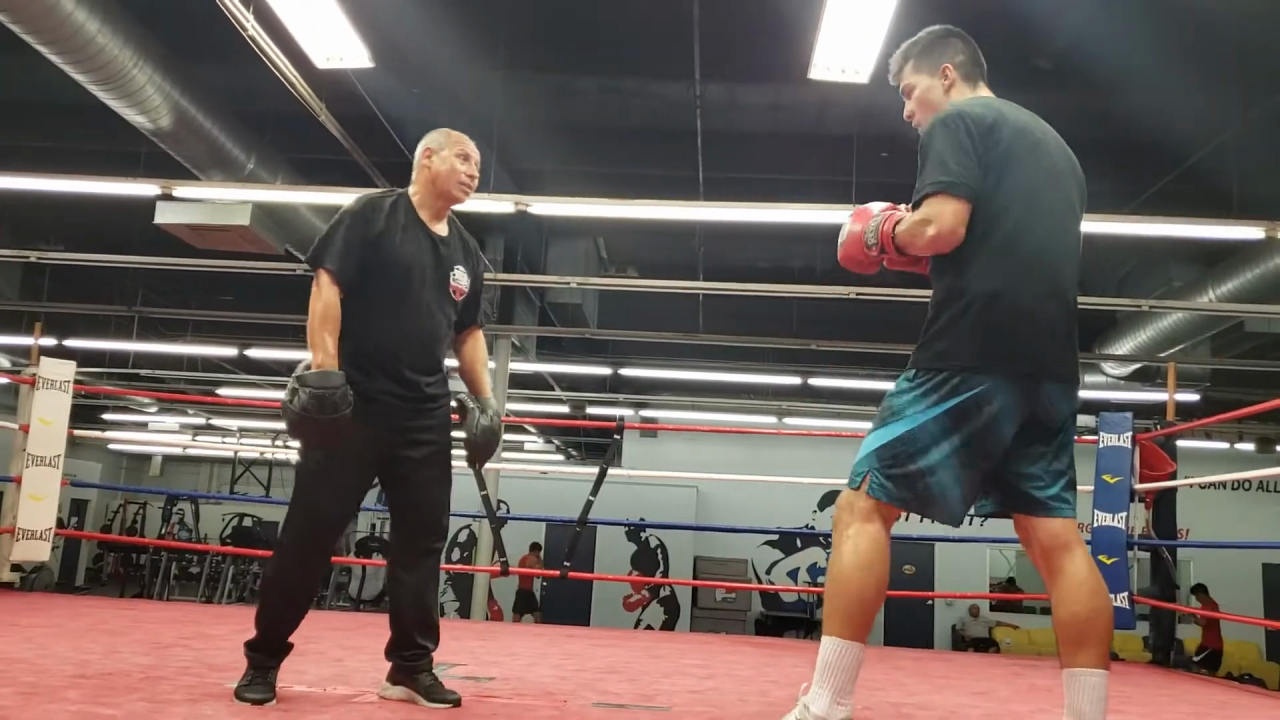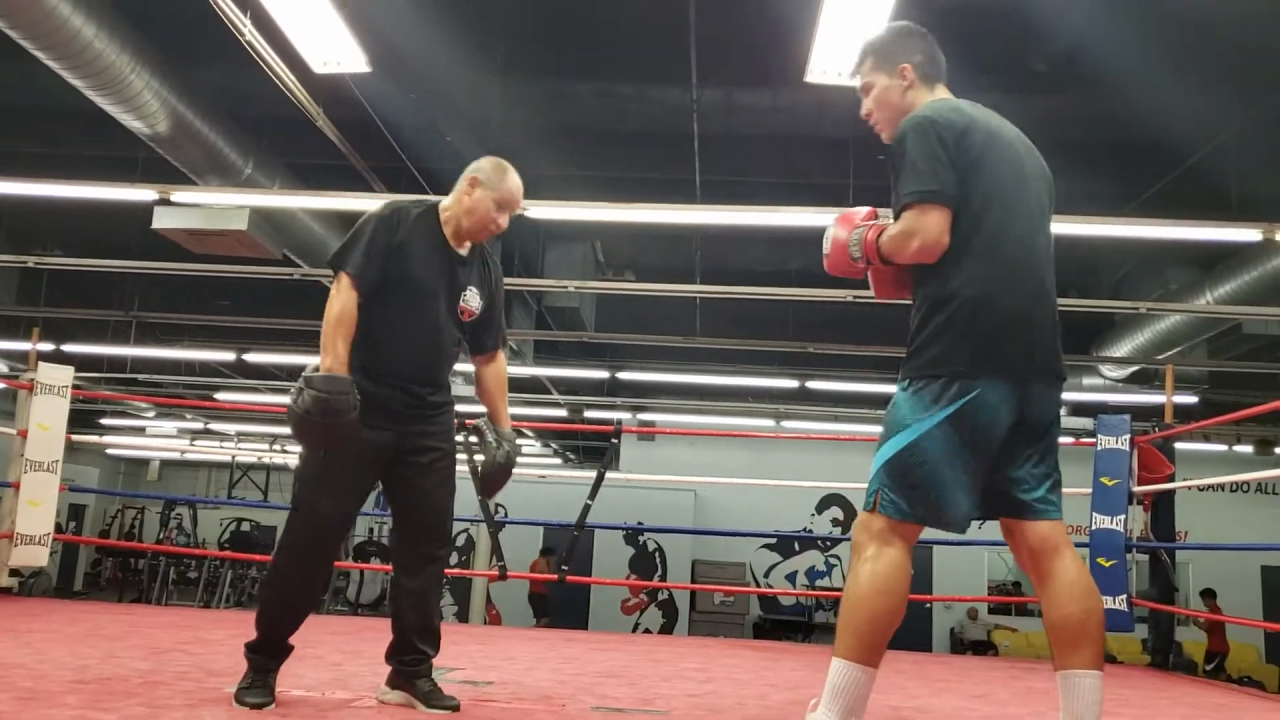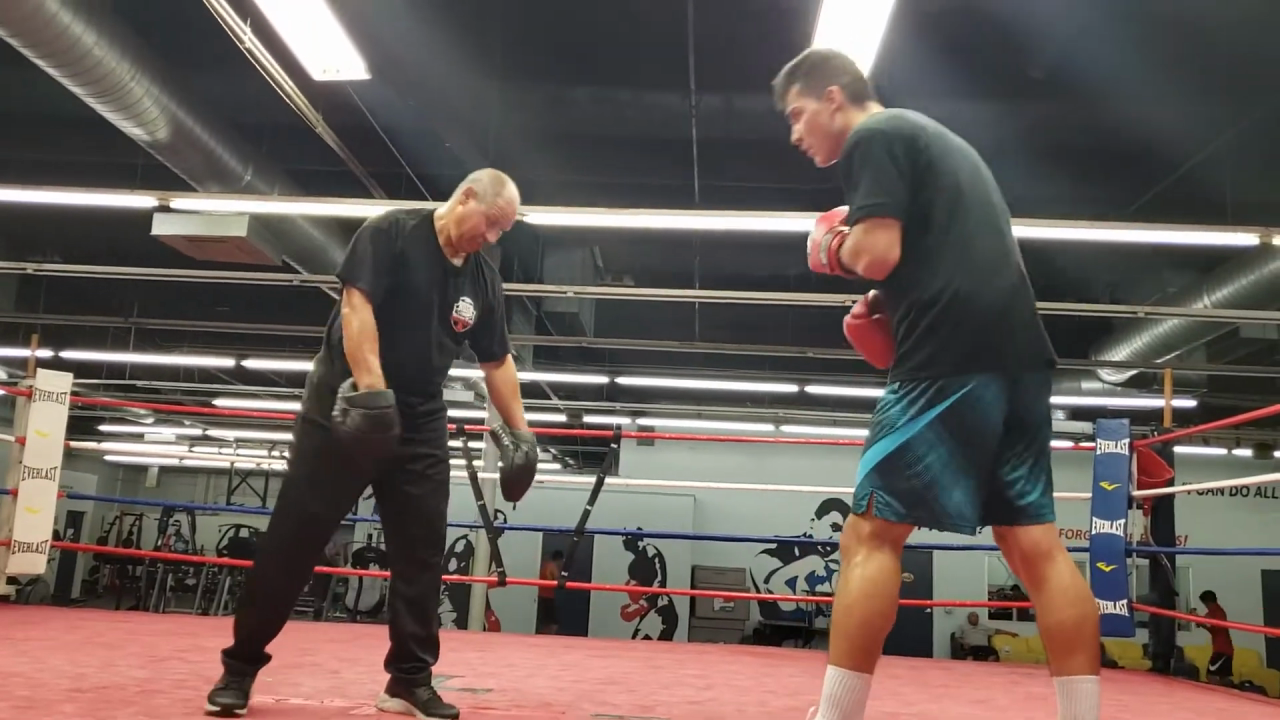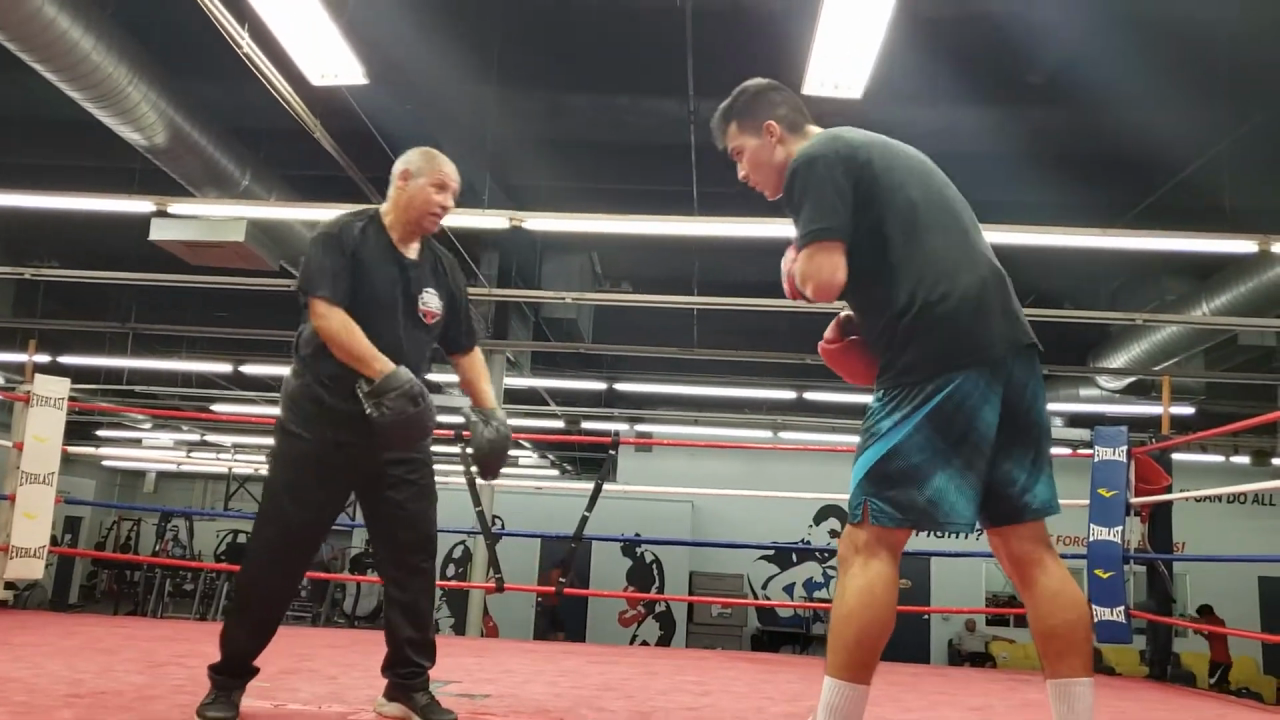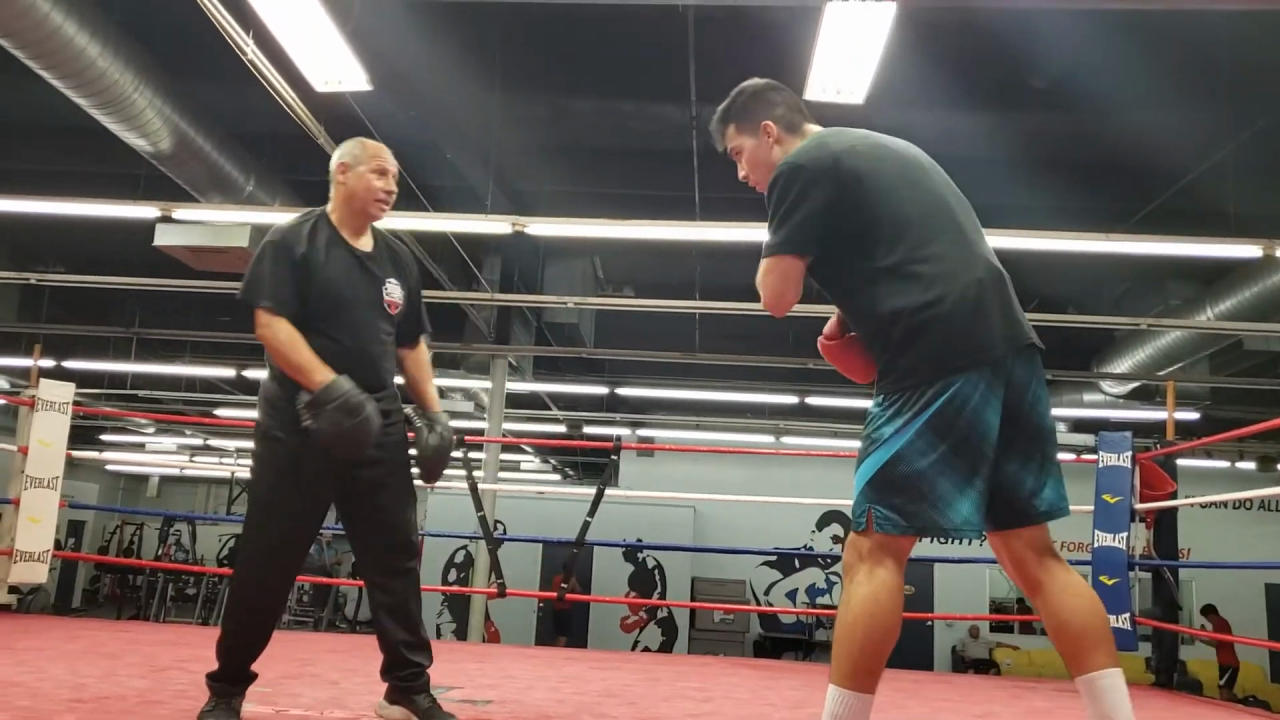
dt=0.2s
person 1, frame 1
left shoulder: (957, 123)
right shoulder: (1057, 147)
left elbow: (941, 227)
left wrist: (883, 237)
left hip: (969, 356)
right hip: (1048, 364)
left knee: (864, 508)
right knee: (1056, 542)
person 1, frame 2
left shoulder: (926, 126)
right shoulder: (1014, 142)
left elbow: (926, 238)
left wrist: (866, 244)
left hip: (960, 358)
right hip: (1031, 360)
left knee: (883, 528)
right knee: (1043, 542)
person 1, frame 3
left shoulder: (871, 138)
right shoulder: (933, 137)
left elbow: (876, 254)
left wrist: (833, 248)
right wrist: (892, 304)
left hip: (952, 361)
right hip: (1018, 354)
left knee: (873, 533)
right knee: (1034, 544)
person 1, frame 4
left shoulder: (815, 161)
right shoulder: (884, 151)
left elbow: (821, 281)
left wrist: (799, 258)
right wrist: (866, 320)
left hip: (939, 362)
right hip: (1006, 349)
left knee: (870, 542)
right knee: (1027, 547)
person 1, frame 5
left shoulder: (804, 166)
right shoulder: (893, 150)
left elbow: (777, 295)
left wrist: (775, 256)
left hip: (937, 365)
right hip: (1005, 350)
left knee: (874, 550)
right knee: (1030, 552)
person 2, frame 1
left shoulder: (465, 250)
right shoulder: (371, 214)
left elbow: (468, 332)
right elbow: (327, 285)
left wrist: (483, 400)
right wrist: (323, 367)
left hip: (425, 412)
right hip: (353, 401)
left knee: (422, 536)
right knee: (312, 527)
left ankle: (411, 666)
right ankle: (264, 659)
person 2, frame 2
left shoulder: (486, 269)
right shoulder: (394, 223)
left elbow: (489, 355)
right elbow: (346, 291)
left wrist: (502, 429)
right wrist: (332, 373)
left hip: (427, 420)
right hip: (353, 404)
left knee: (426, 542)
right knee: (312, 532)
left ankle: (410, 671)
right ankle: (262, 661)
person 2, frame 3
left shoulder: (483, 279)
right shoulder: (389, 234)
left elbow: (498, 360)
right elbow: (356, 307)
left wrist: (519, 433)
right wrist: (371, 389)
left hip: (417, 425)
right hip: (345, 413)
left knee: (423, 551)
right knee: (293, 539)
right ankle: (240, 665)
person 2, frame 4
left shoulder: (442, 269)
right shoulder: (341, 238)
left elbow: (464, 348)
right elbow: (324, 314)
left wrist: (489, 412)
right wrist: (386, 374)
left hip: (401, 432)
right hip: (320, 423)
left knee: (412, 556)
right knee: (279, 552)
person 2, frame 5
left shoulder: (397, 259)
right shoulder: (293, 242)
left elbow: (410, 343)
right elbow: (270, 323)
left wrist: (432, 414)
right wrist: (328, 386)
left hip: (378, 433)
right hip: (304, 430)
left knee: (396, 559)
right knee: (268, 559)
